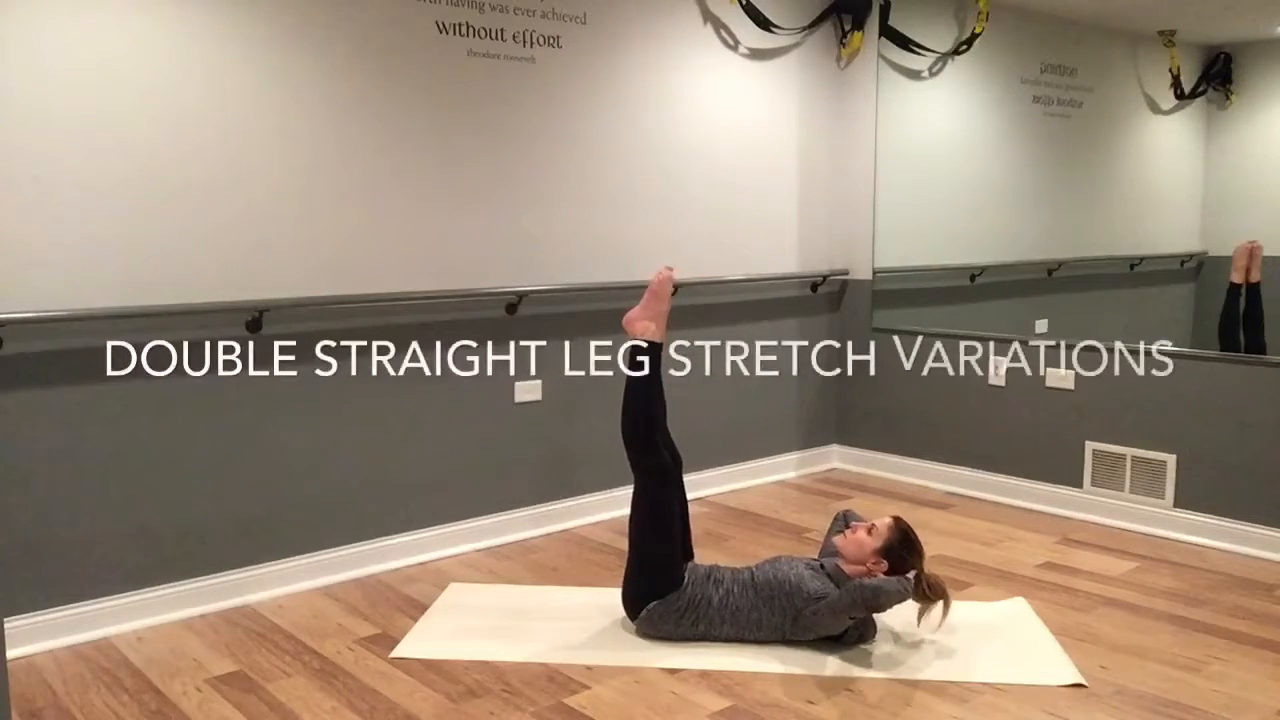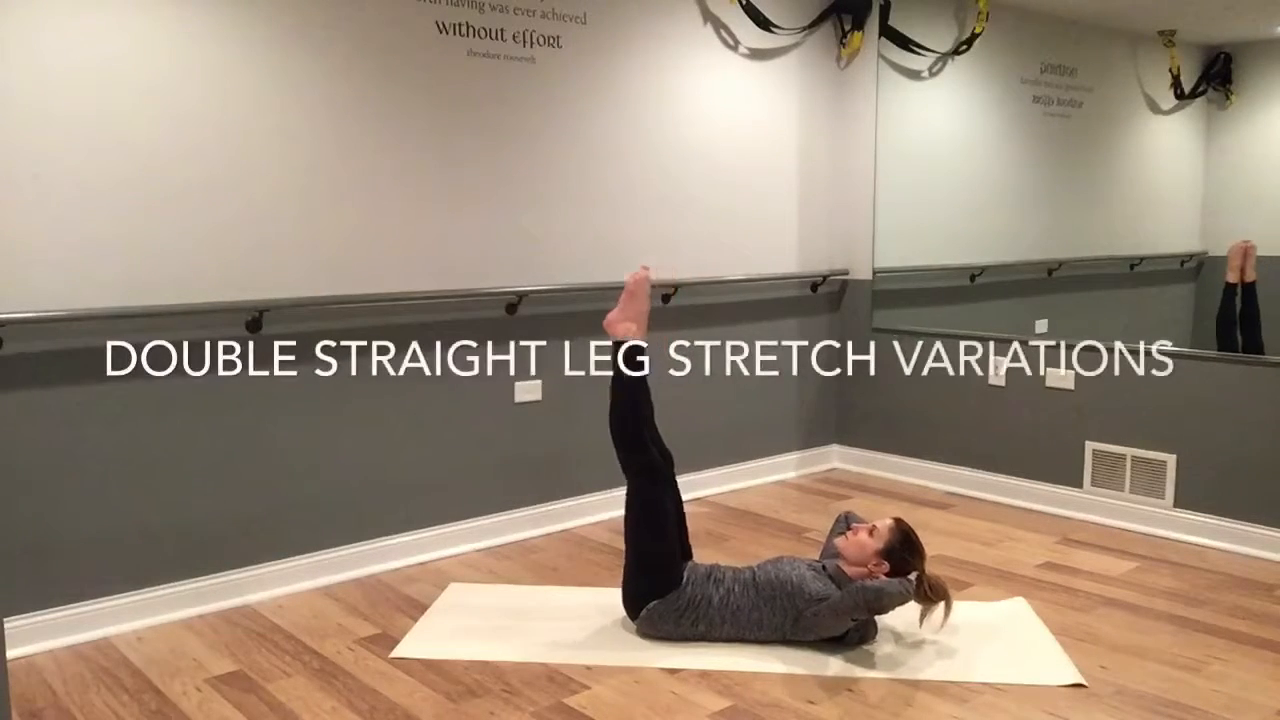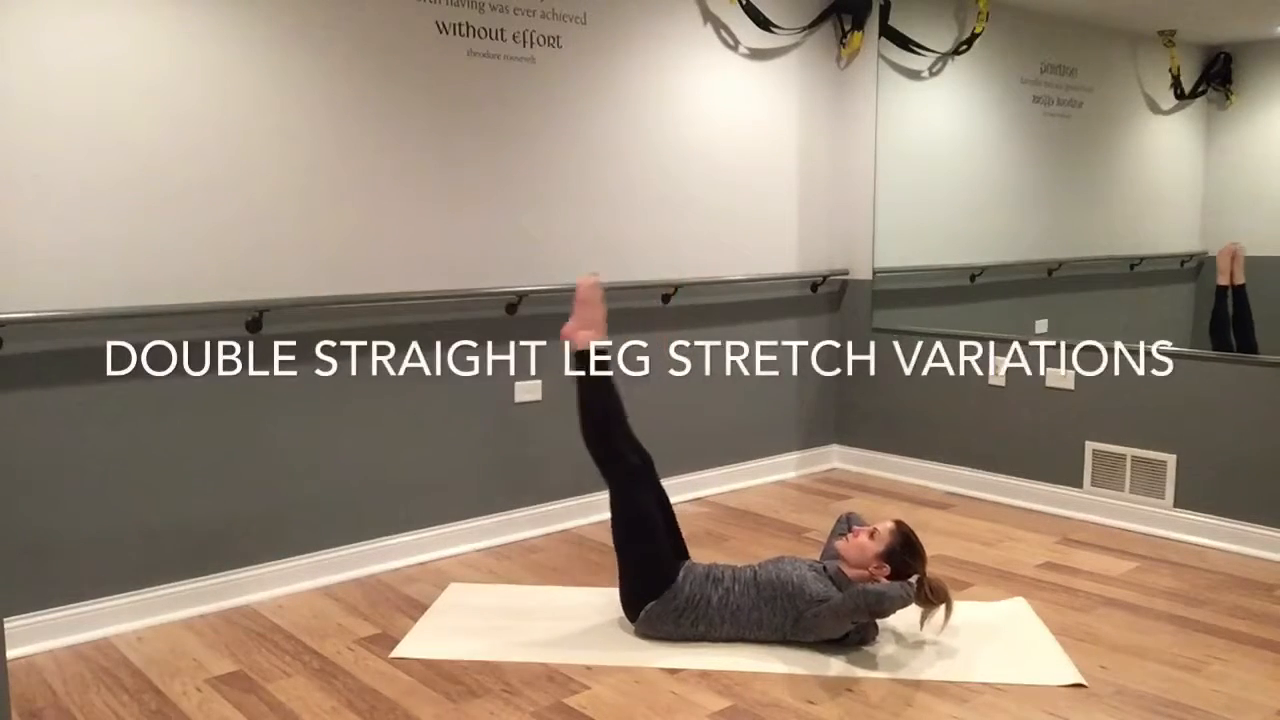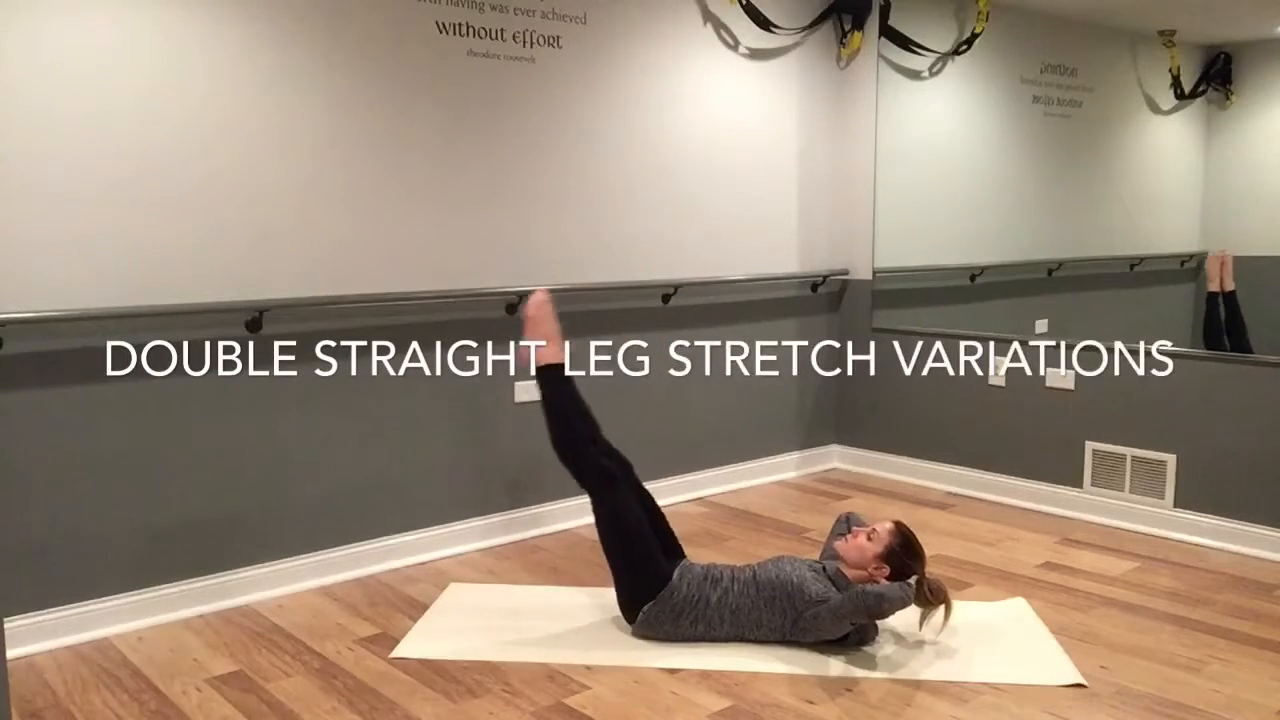
dt=0.2s
person 1, frame 1
left shoulder: (833, 607)
right shoulder: (832, 572)
left elbow: (872, 591)
right elbow: (843, 516)
left wrist: (907, 583)
left hip: (660, 604)
right hip: (685, 590)
left knee: (656, 469)
left ankle: (647, 340)
person 1, frame 2
left shoulder: (833, 610)
right shoulder: (833, 572)
left elbow: (874, 594)
right elbow: (846, 517)
left wrist: (910, 584)
left hip: (663, 604)
right hip: (688, 589)
left knee: (648, 470)
right knee: (656, 465)
left ankle: (629, 342)
person 1, frame 3
left shoulder: (833, 610)
right shoulder: (833, 572)
left elbow: (877, 597)
right elbow: (847, 519)
left wrist: (910, 588)
right wrist: (879, 535)
left hip: (662, 604)
right hip: (688, 586)
left knee: (628, 473)
right knee: (638, 469)
left ankle: (589, 348)
person 1, frame 4
left shoulder: (832, 609)
right shoulder: (832, 573)
left elbow: (877, 599)
right elbow: (847, 518)
left wrist: (909, 588)
right wrist: (896, 556)
left hip: (660, 605)
right hip: (683, 584)
left knee: (605, 479)
right knee: (617, 472)
left ankle: (549, 364)
right ankle: (550, 365)
